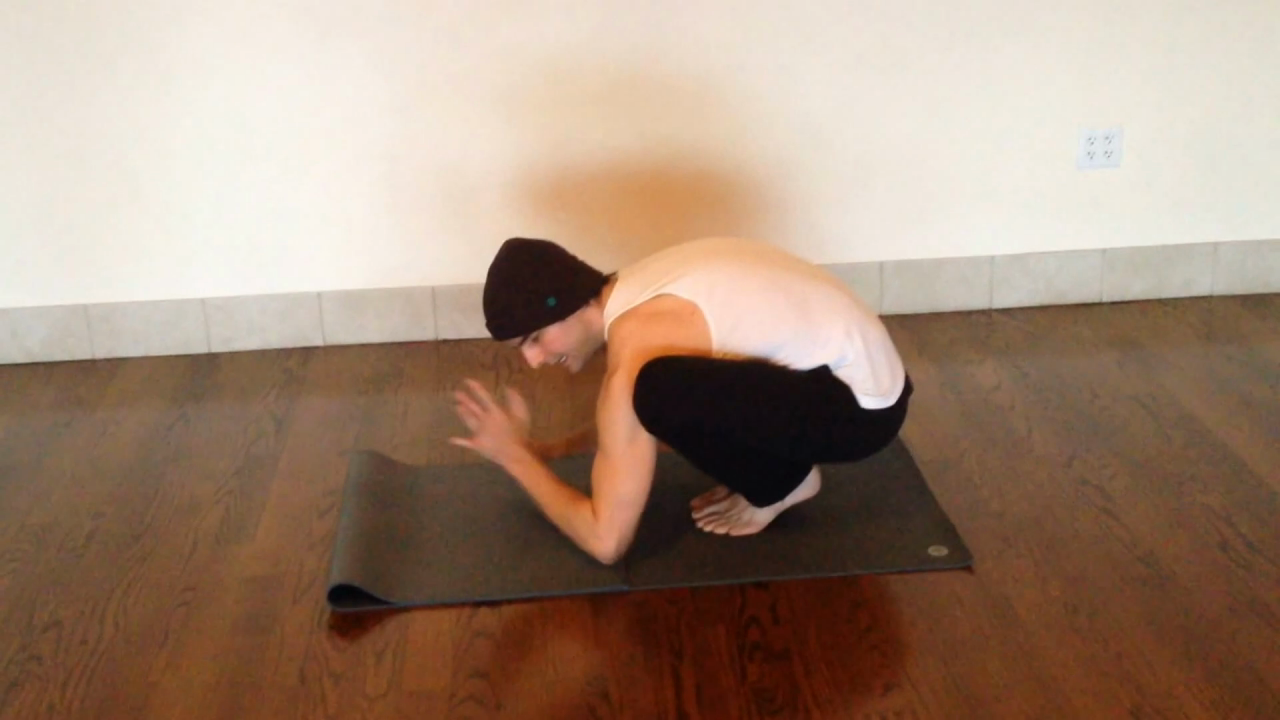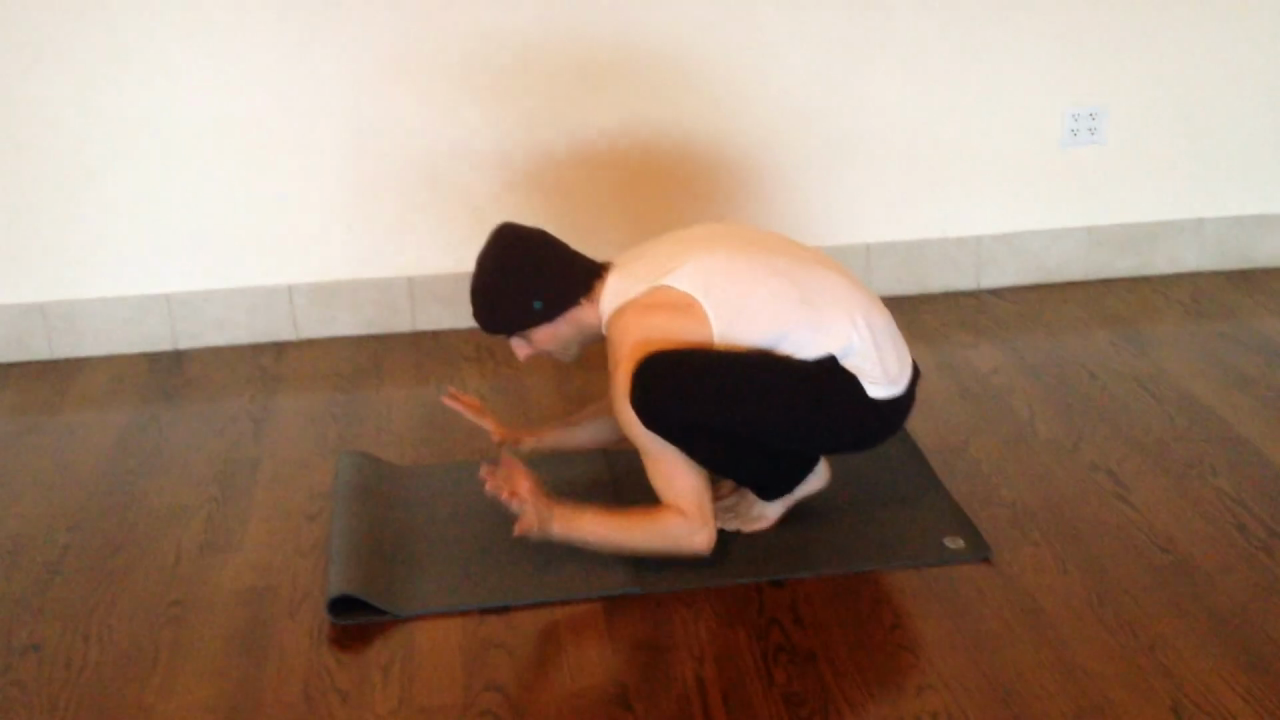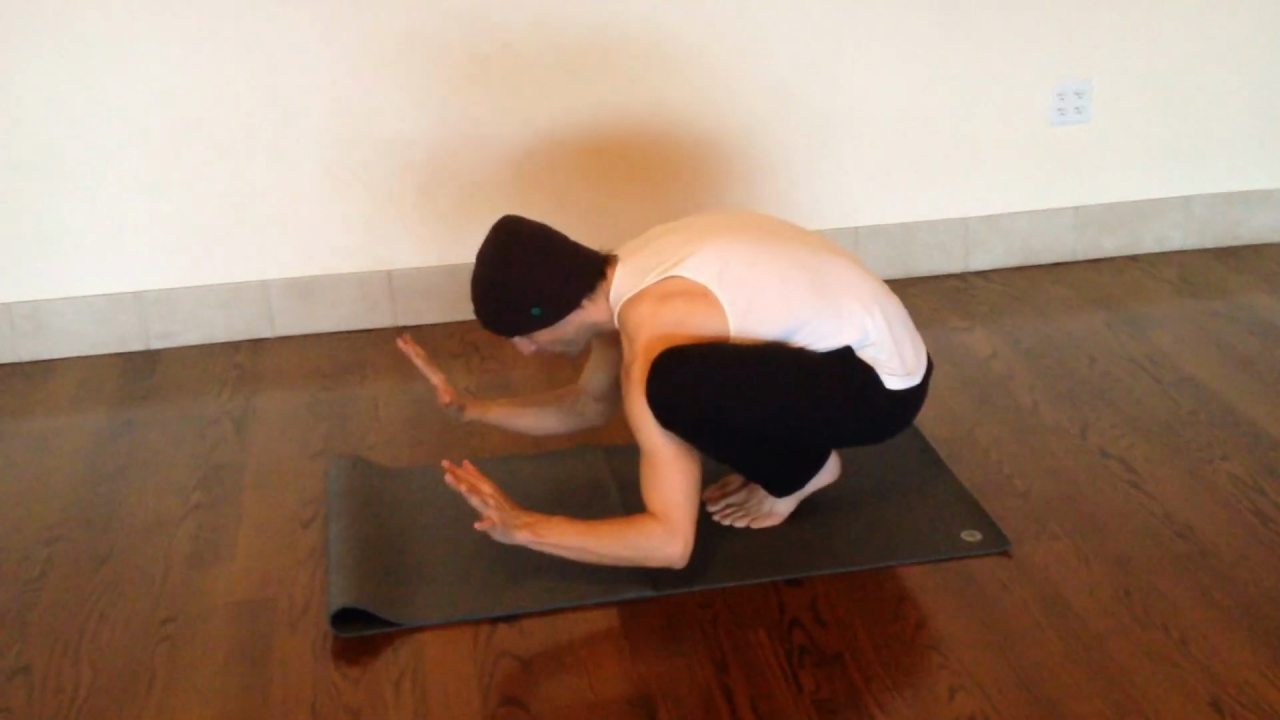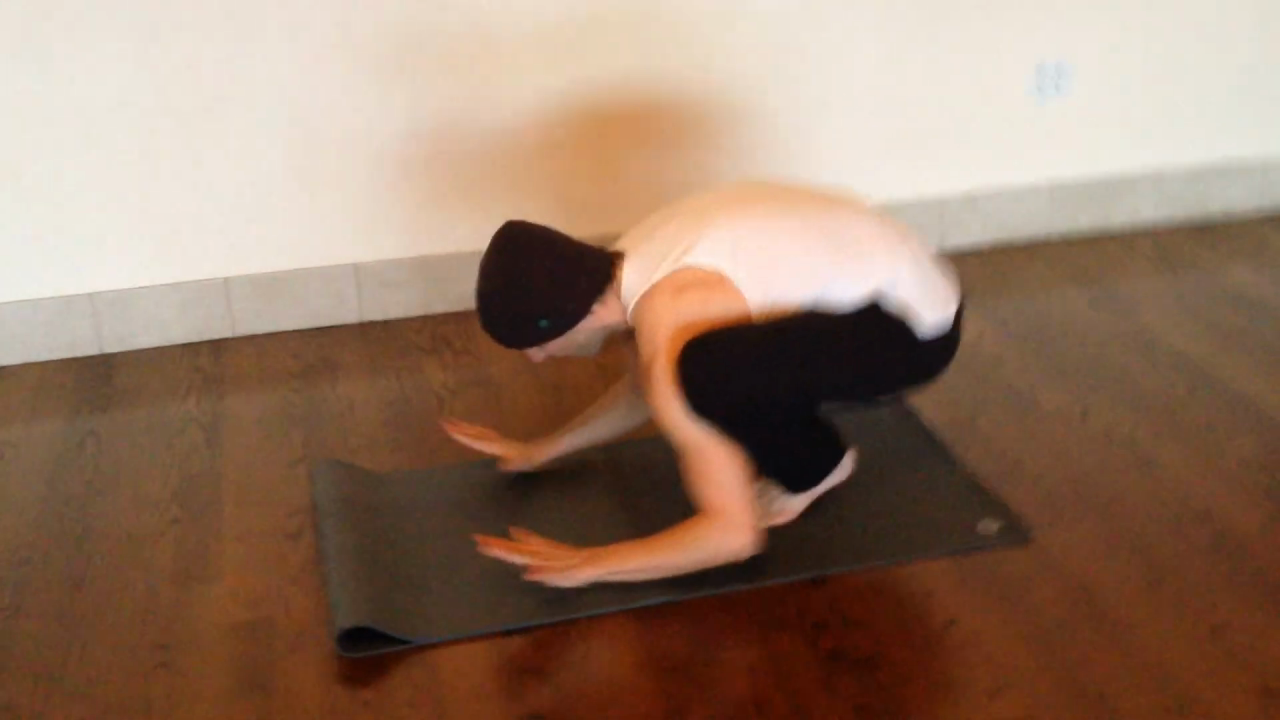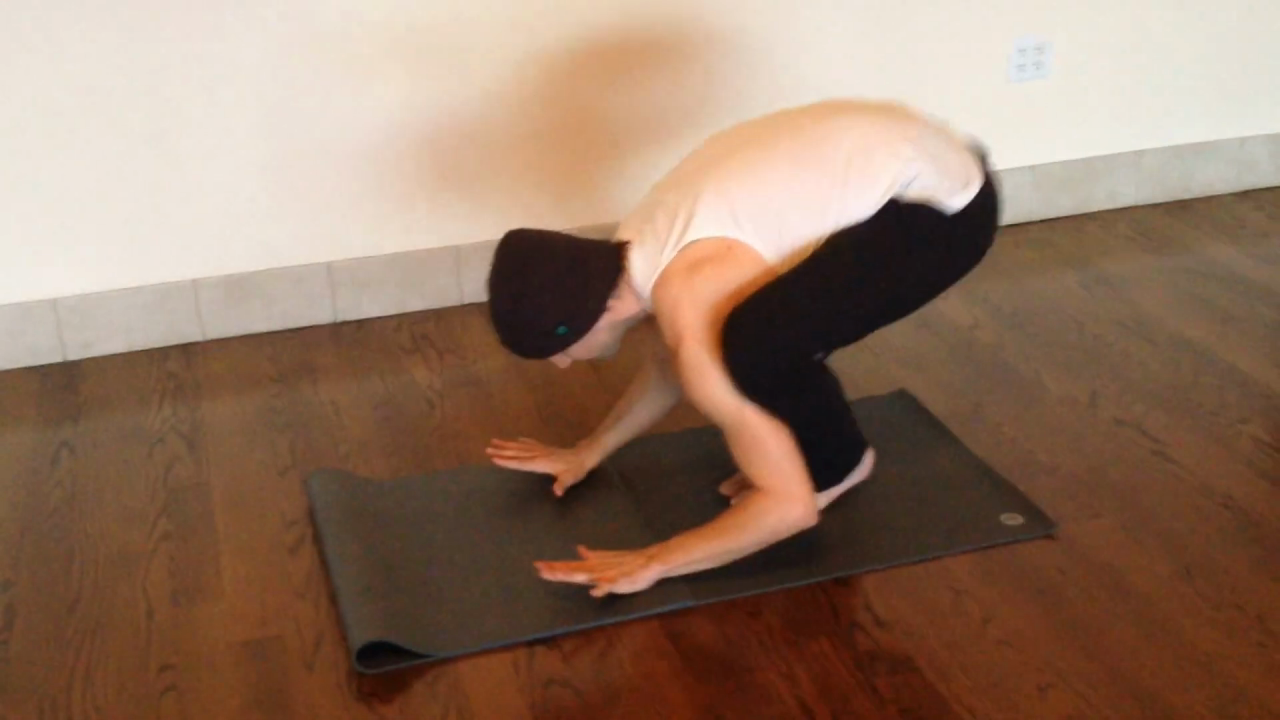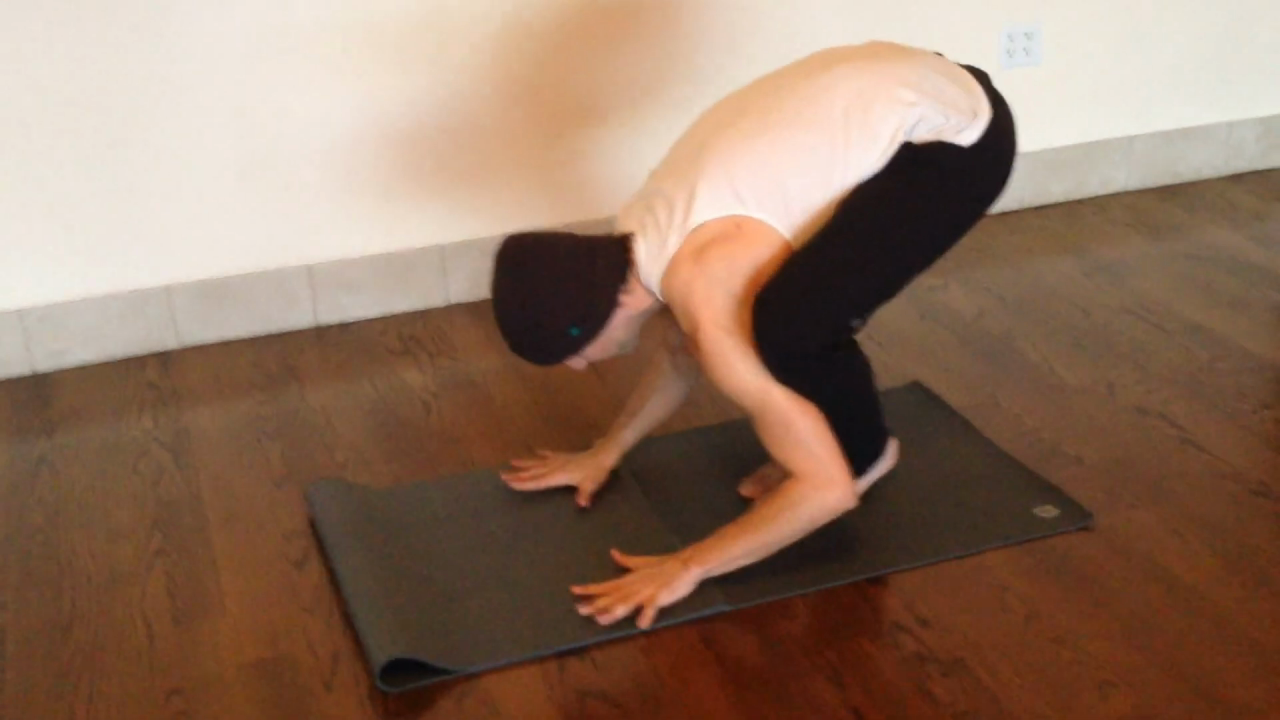
dt=0.4s
person 1, frame 1
left shoulder: (632, 359)
right shoulder: (631, 292)
left elbow: (606, 540)
right elbow: (632, 434)
right wrist: (540, 454)
left hip: (862, 406)
left knee: (658, 391)
left ankle: (780, 485)
right ankle: (769, 469)
person 1, frame 2
left shoulder: (637, 347)
right shoulder: (625, 283)
left elbow: (695, 532)
right elbow: (627, 418)
left wrist: (553, 520)
right wrist: (526, 440)
left hip: (869, 393)
right hip: (856, 346)
left knee: (659, 388)
left ankle: (788, 479)
right ankle: (780, 461)
person 1, frame 3
left shoulder: (655, 337)
right shoulder: (624, 276)
left elbow: (671, 542)
right elbow: (590, 404)
left wrist: (523, 526)
right wrist: (472, 409)
left hip: (883, 382)
right hip: (852, 334)
left knee: (675, 383)
left ankle: (799, 472)
right ankle: (785, 455)
person 1, frame 4
left shoulder: (671, 338)
right shoulder: (634, 264)
left elbow: (735, 532)
right elbow: (646, 392)
left wrist: (583, 564)
right wrist: (540, 450)
left hip: (913, 324)
right hip: (884, 276)
left knee: (705, 371)
left ankle: (815, 468)
right ankle: (802, 450)
person 1, frame 5
left shoulder: (694, 319)
right shoulder: (637, 245)
left elbow: (792, 504)
left wrist: (651, 563)
right wrist: (588, 451)
left hip: (946, 200)
right hip: (897, 152)
left knee: (755, 344)
left ankle: (835, 465)
right ankle: (801, 447)
person 1, frame 6
left shoulder: (710, 303)
right shoulder: (640, 236)
left elbow: (828, 488)
right elbow: (681, 352)
left wrist: (687, 567)
right wrist: (604, 453)
left hip: (956, 133)
right hip: (896, 93)
left knee: (790, 323)
left ankle: (863, 453)
right ankle: (827, 435)
